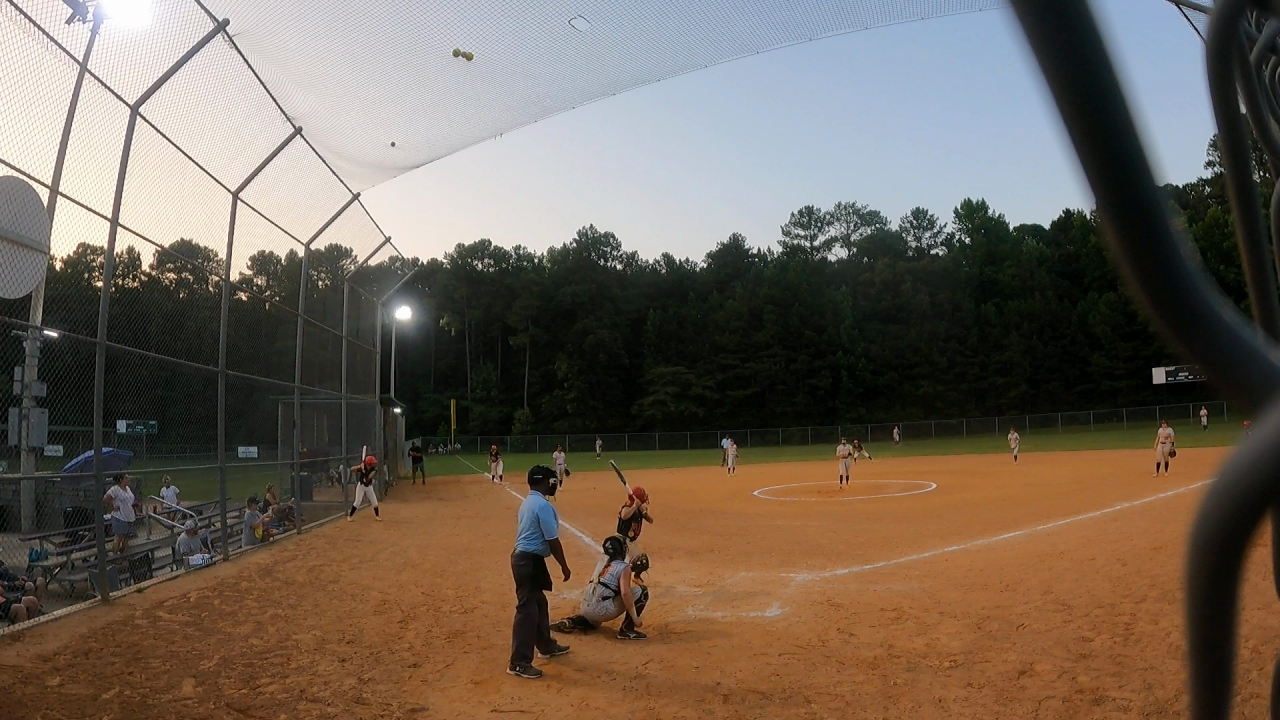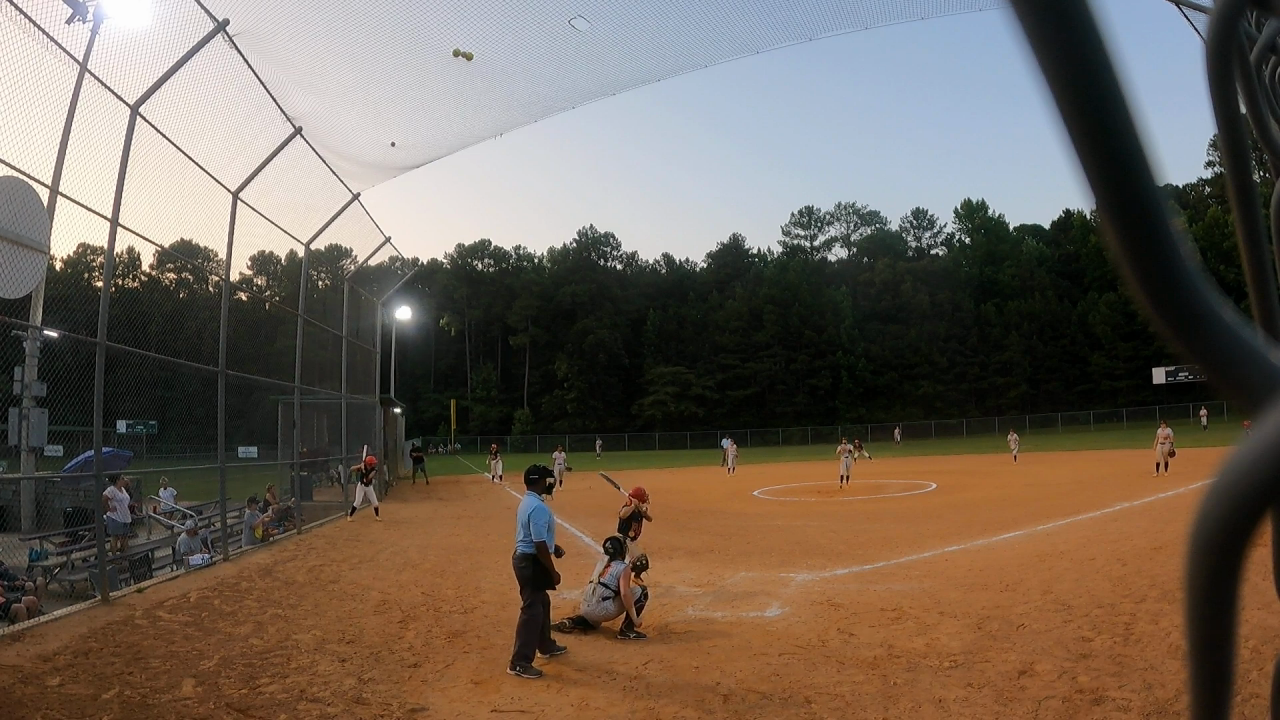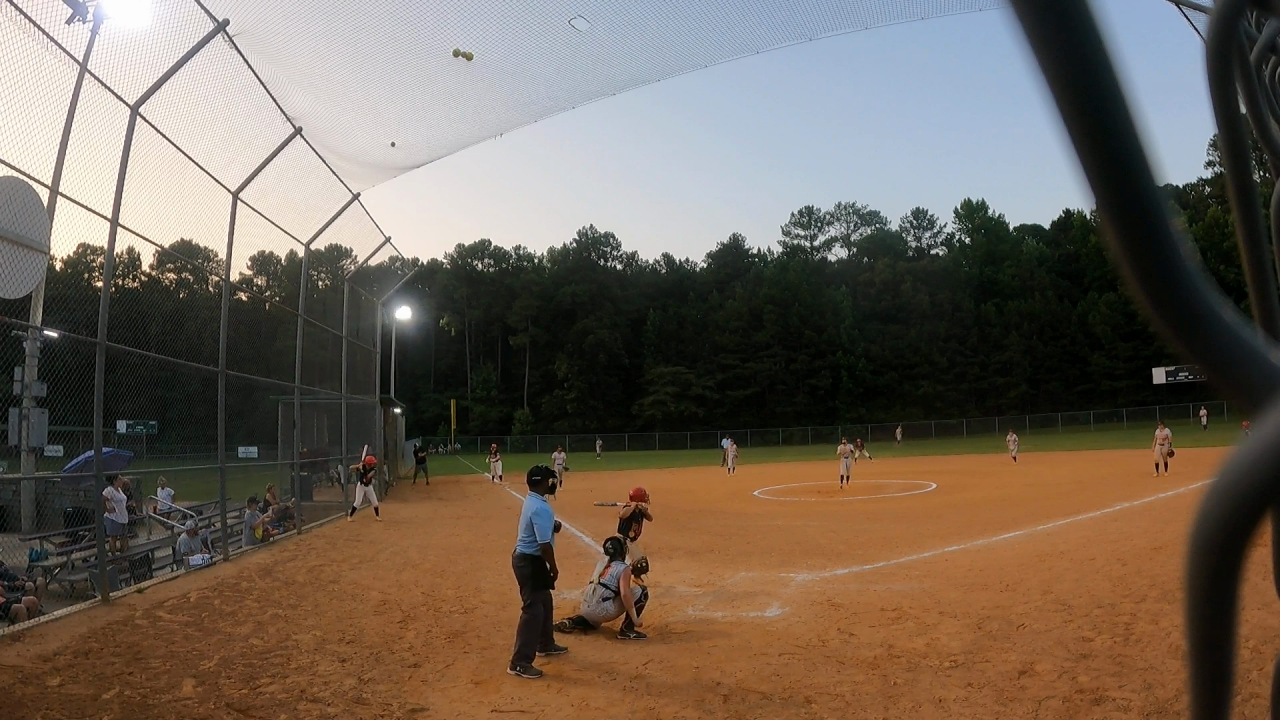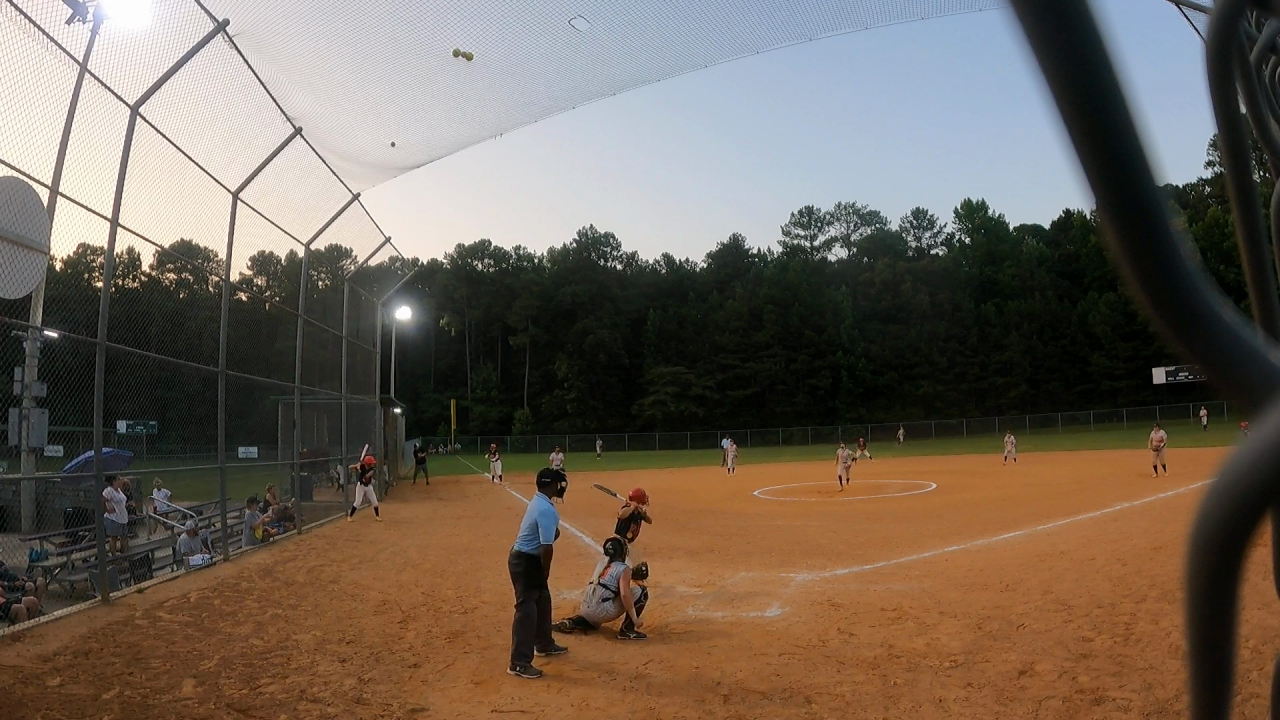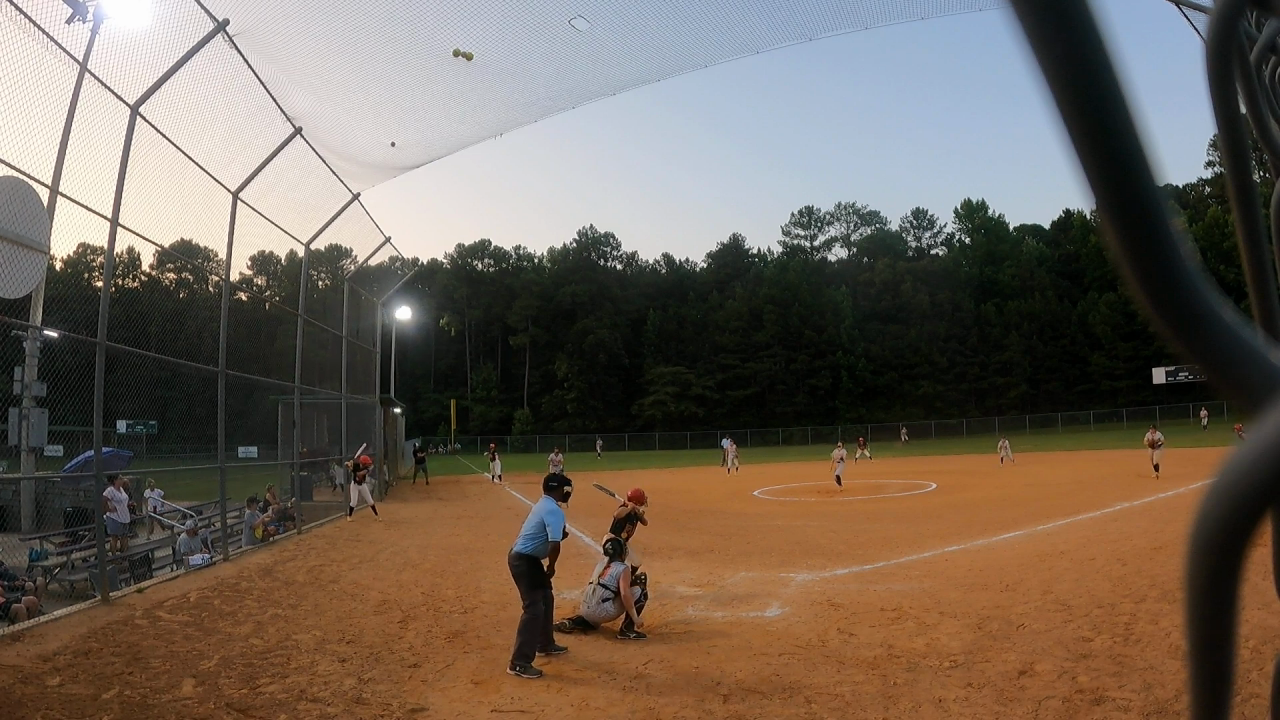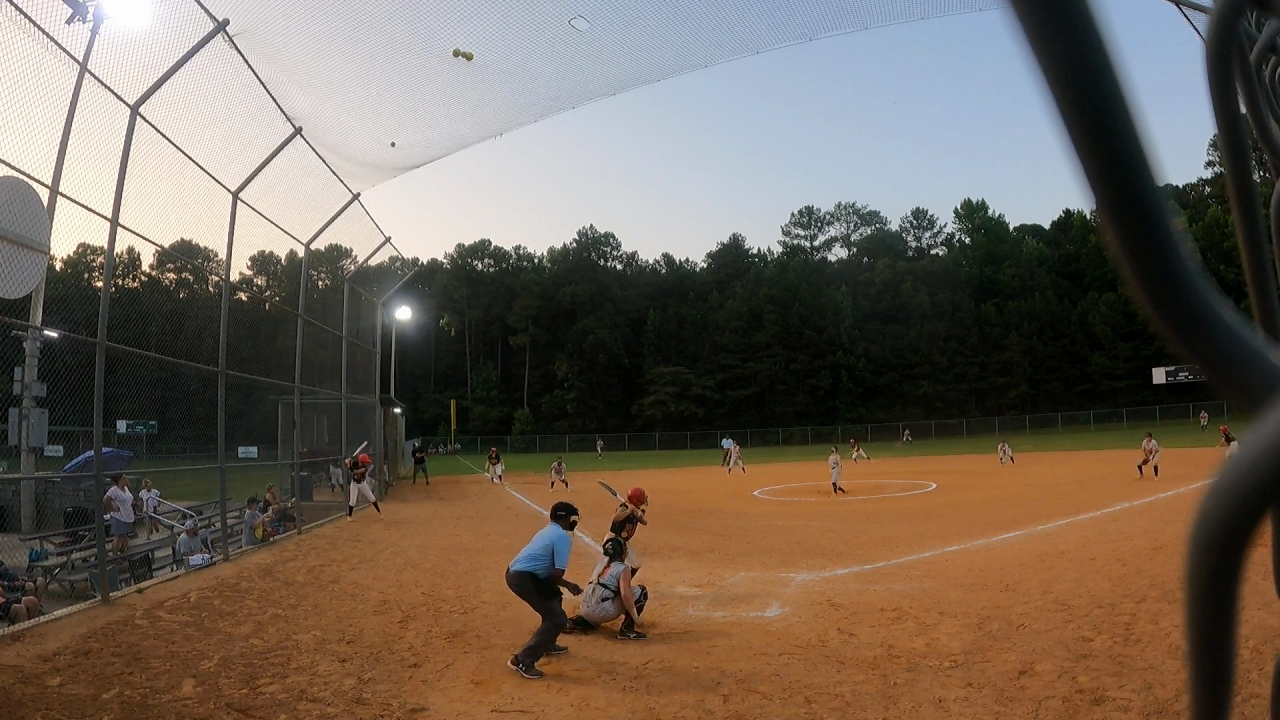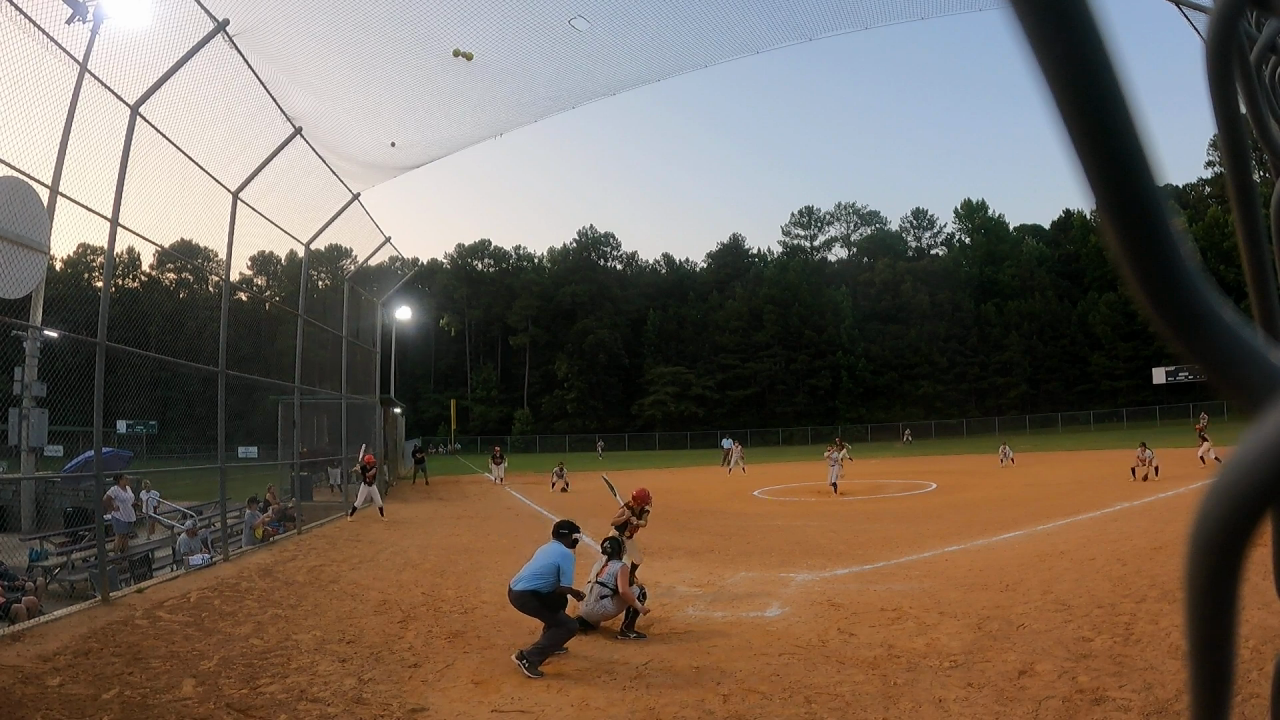
dt=0.3s
person 1, frame 1
left shoulder: (528, 502)
right shoulder: (543, 506)
right elbow: (552, 541)
right wrist: (564, 566)
left hip: (523, 557)
right hip: (530, 561)
left knee: (539, 604)
right knee: (527, 609)
left ankle: (546, 646)
right ankle: (518, 663)
person 1, frame 2
left shoulder: (527, 502)
right shoulder: (538, 507)
right elbow: (539, 544)
left wrist: (552, 547)
right wrist: (553, 570)
left hip: (525, 558)
right hip: (531, 562)
left knee: (542, 603)
right knee: (531, 610)
left ankle: (546, 645)
right ankle: (519, 663)
person 1, frame 3
left shoulder: (531, 501)
right shoulder: (541, 508)
right elbow: (544, 544)
left wrist: (552, 526)
right wrist: (554, 567)
left hip: (527, 558)
right hip: (530, 562)
left knee: (544, 601)
right knee: (533, 609)
left ankle: (545, 644)
right ankle: (520, 662)
person 1, frame 4
left shoulder: (538, 502)
right shoulder: (547, 509)
right elbow: (546, 546)
left wrist: (552, 538)
right wrist: (546, 570)
left hip: (526, 557)
right hip: (525, 561)
left knee: (543, 601)
right knee: (526, 609)
left ankle: (544, 645)
right ankle: (518, 663)
person 1, frame 5
left shoulder: (542, 505)
right shoulder: (554, 510)
right elbow: (555, 545)
left wrist: (560, 535)
right wrist: (551, 567)
left hip: (522, 558)
right hip: (525, 561)
left knee: (546, 599)
right knee: (534, 609)
left ankle: (545, 644)
right ankle: (519, 663)
person 1, frame 6
left shoulder: (547, 531)
right shoulder: (562, 536)
right elbow: (559, 572)
left wrist: (567, 585)
left hip: (516, 573)
right hip: (524, 578)
left knee: (554, 598)
right knee: (557, 619)
left ankle: (547, 644)
right ankle: (522, 660)
person 1, frame 7
left shoulder: (545, 548)
right shoulder: (566, 554)
right elbow: (564, 589)
left wrist: (571, 592)
left hip: (516, 591)
right hip: (526, 597)
left knee: (560, 601)
right knee: (569, 627)
left ankle: (550, 642)
right ankle: (528, 657)
